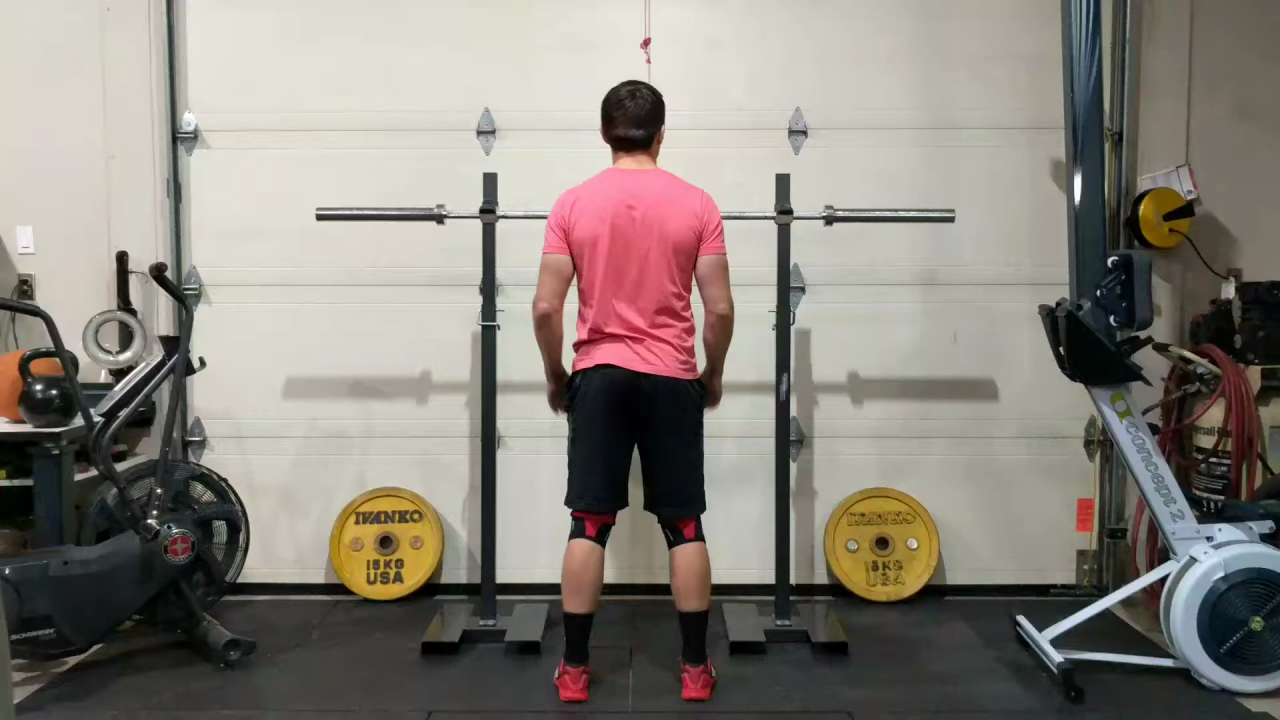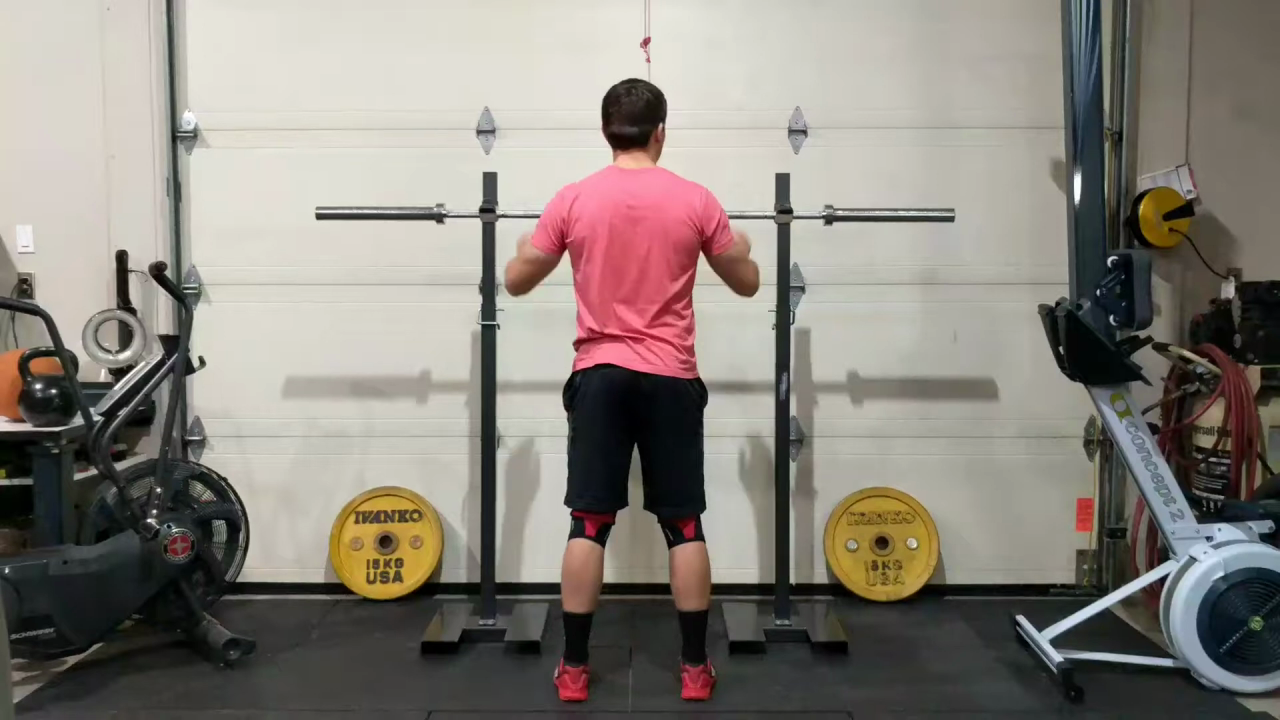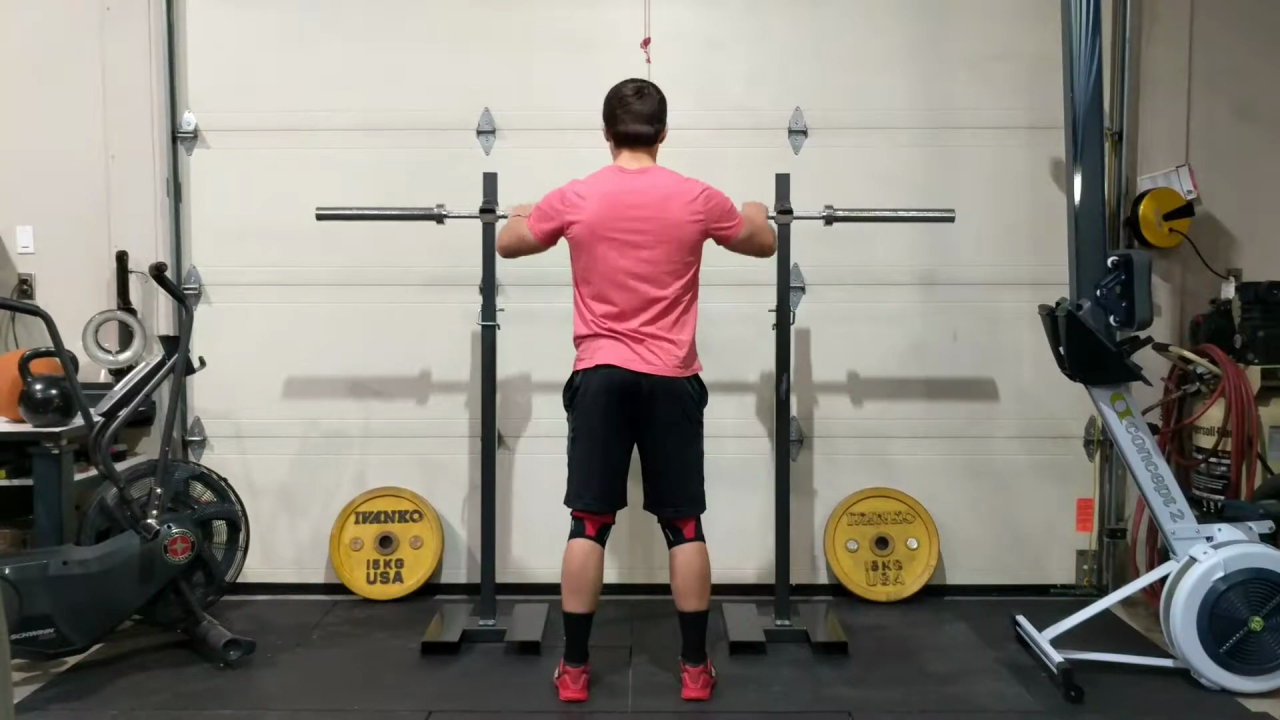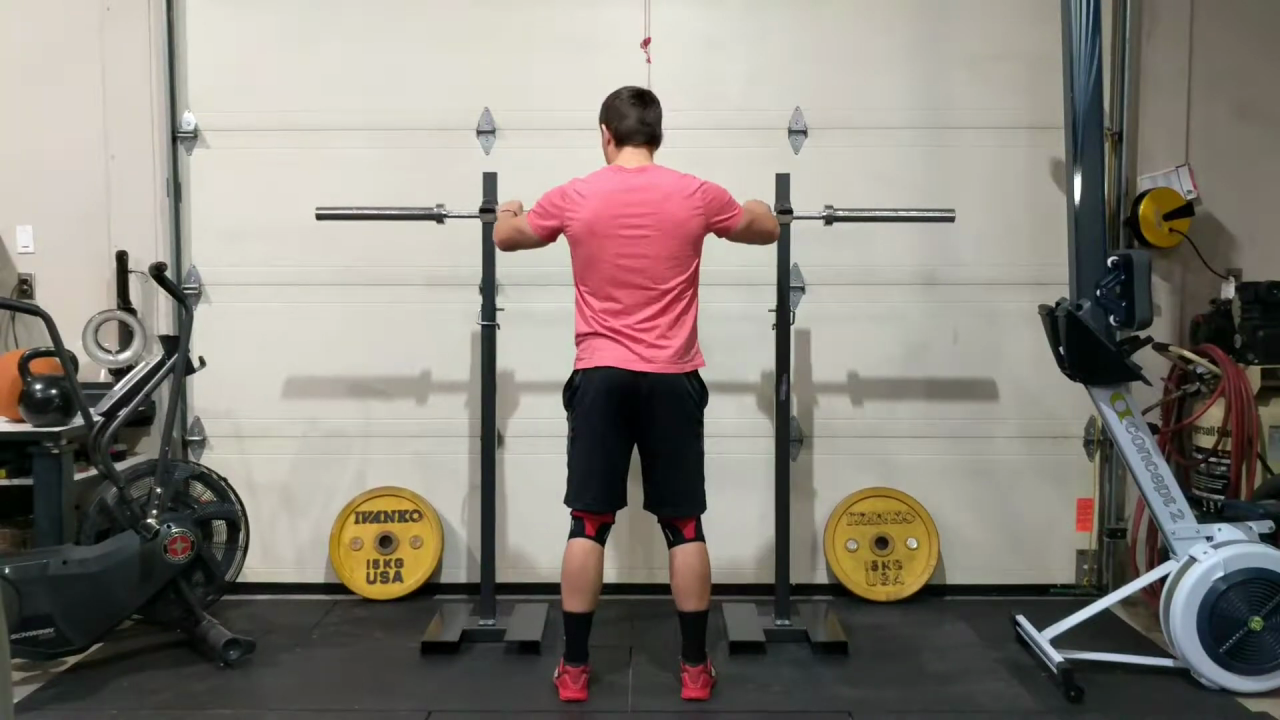
dt=0.4s
person 1, frame 1
left shoulder: (573, 204)
right shoulder: (696, 204)
left elbow: (545, 308)
right elbow: (720, 309)
left wrist: (555, 375)
right wrist: (713, 374)
left hip: (600, 378)
right hip: (672, 381)
left knee: (589, 525)
right knee: (683, 526)
left ankle: (574, 669)
right ankle: (695, 668)
person 1, frame 2
left shoulder: (573, 201)
right shoulder: (695, 202)
left elbow: (516, 279)
right elbow: (746, 281)
left wrist: (532, 239)
right wrist: (737, 244)
left hip: (599, 377)
right hip: (671, 381)
left knee: (589, 524)
right knee: (683, 526)
left ankle: (574, 668)
right ankle: (695, 668)
person 1, frame 3
left shoulder: (574, 198)
right shoulder: (696, 199)
left elbow: (508, 244)
right elbow: (764, 242)
left wrist: (518, 215)
right wrist: (756, 212)
left hip: (600, 378)
right hip: (671, 383)
left knee: (588, 524)
right knee: (684, 526)
left ankle: (574, 668)
right ankle: (695, 667)
person 1, frame 4
left shoulder: (574, 196)
right shoulder: (695, 195)
left elbow: (505, 237)
right elbow: (766, 231)
left wrist: (508, 212)
right wrist: (757, 208)
left hip: (600, 378)
right hip: (673, 380)
left knee: (588, 524)
right knee: (683, 526)
left ankle: (574, 668)
right ankle: (695, 667)
